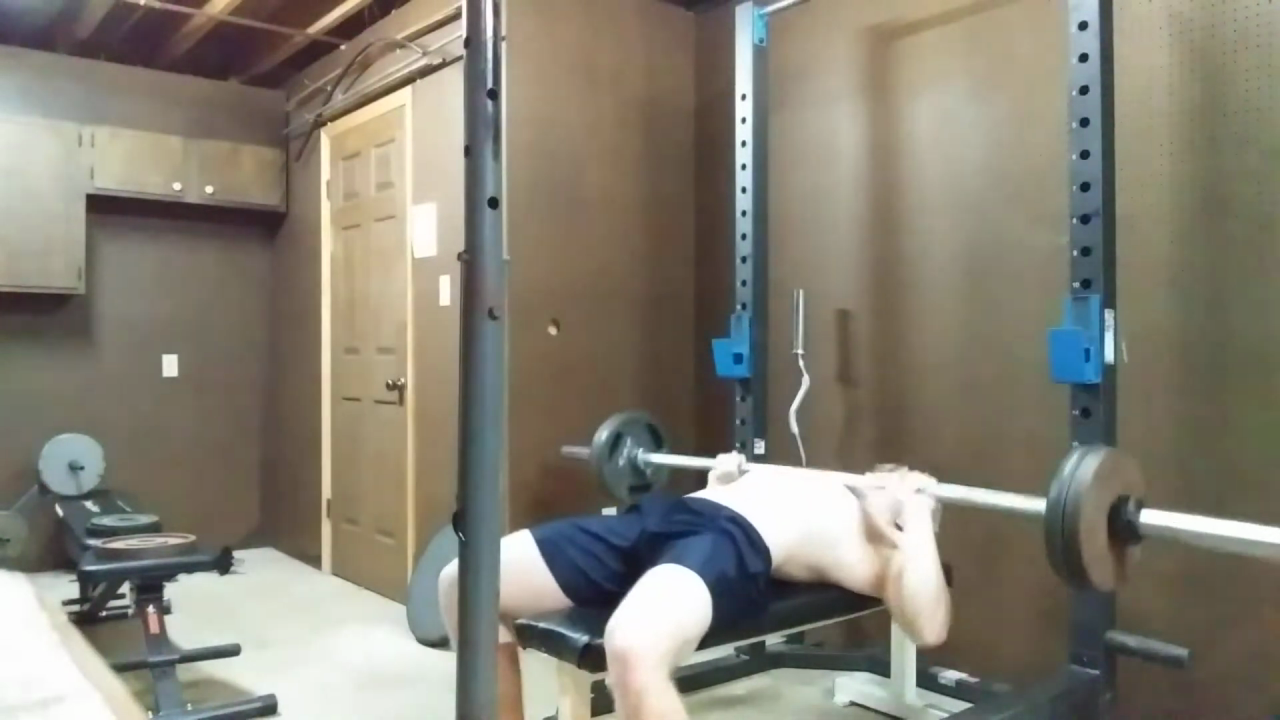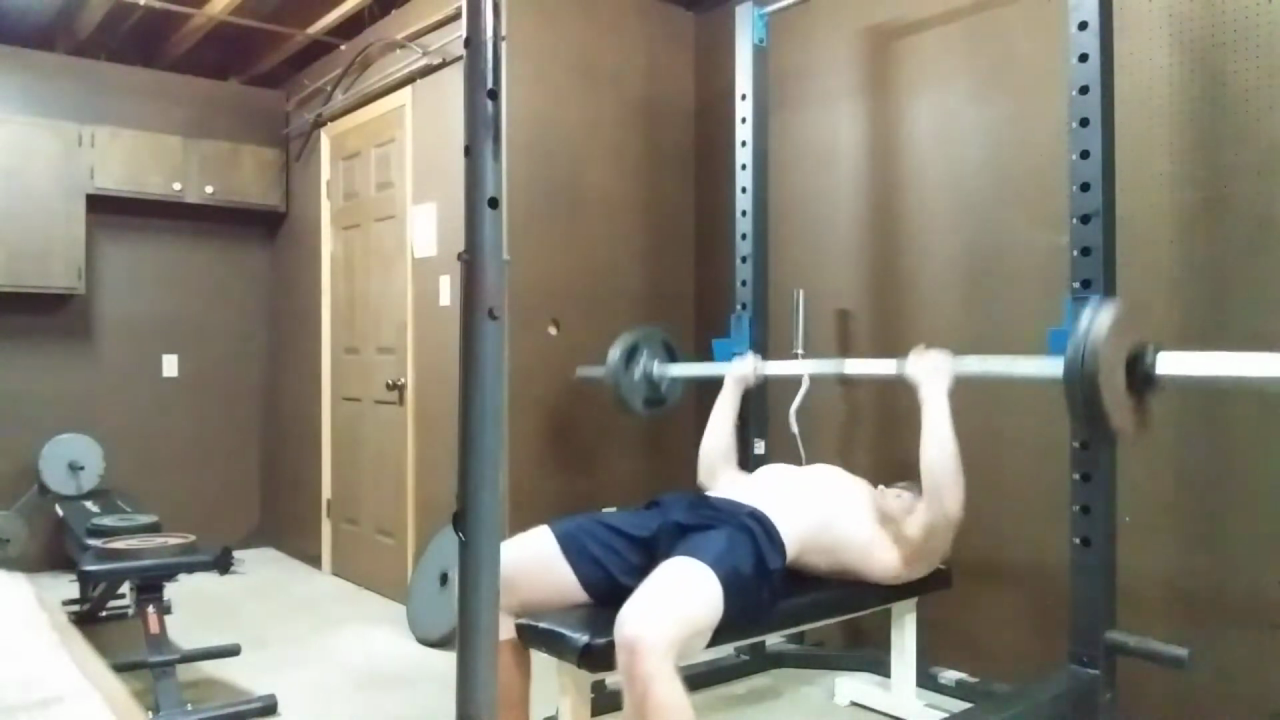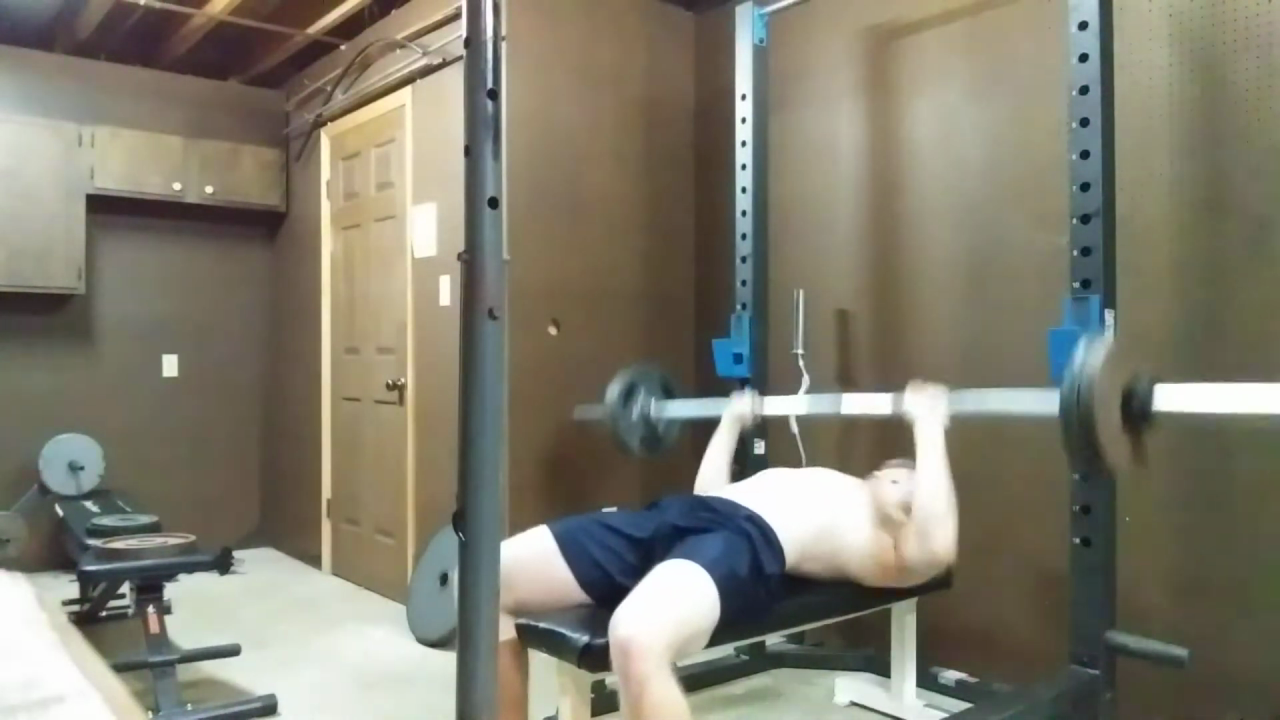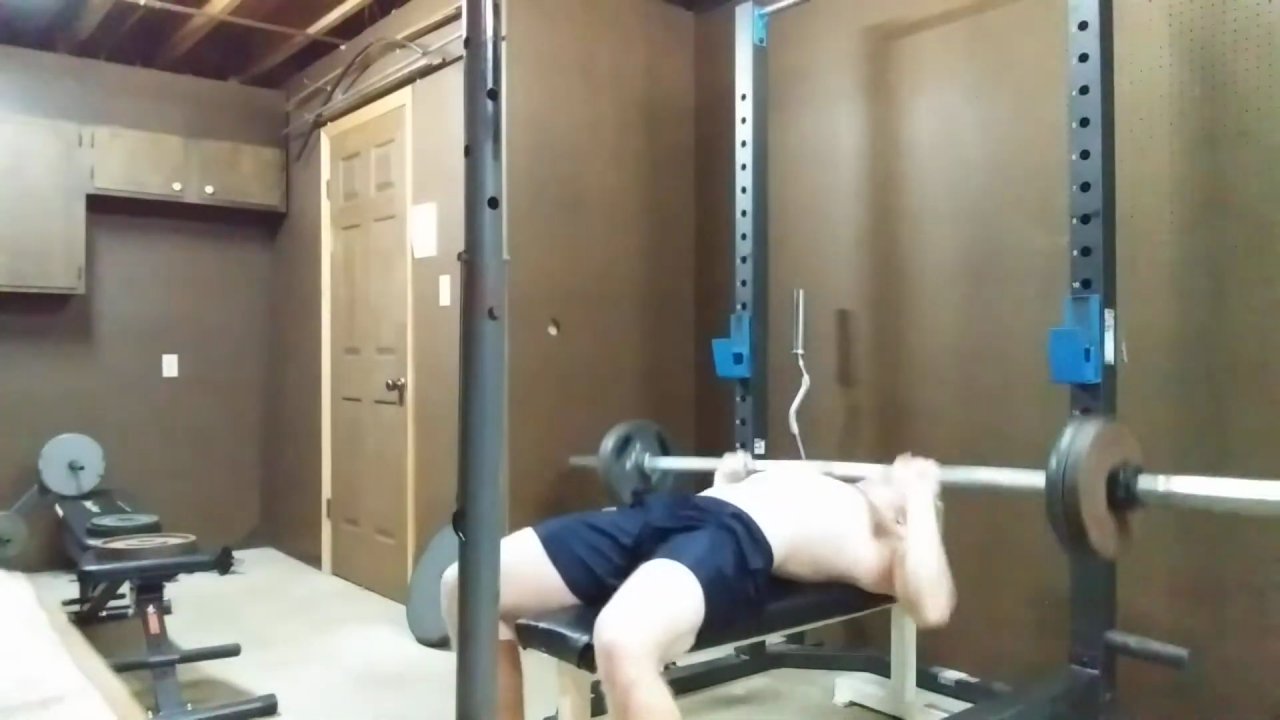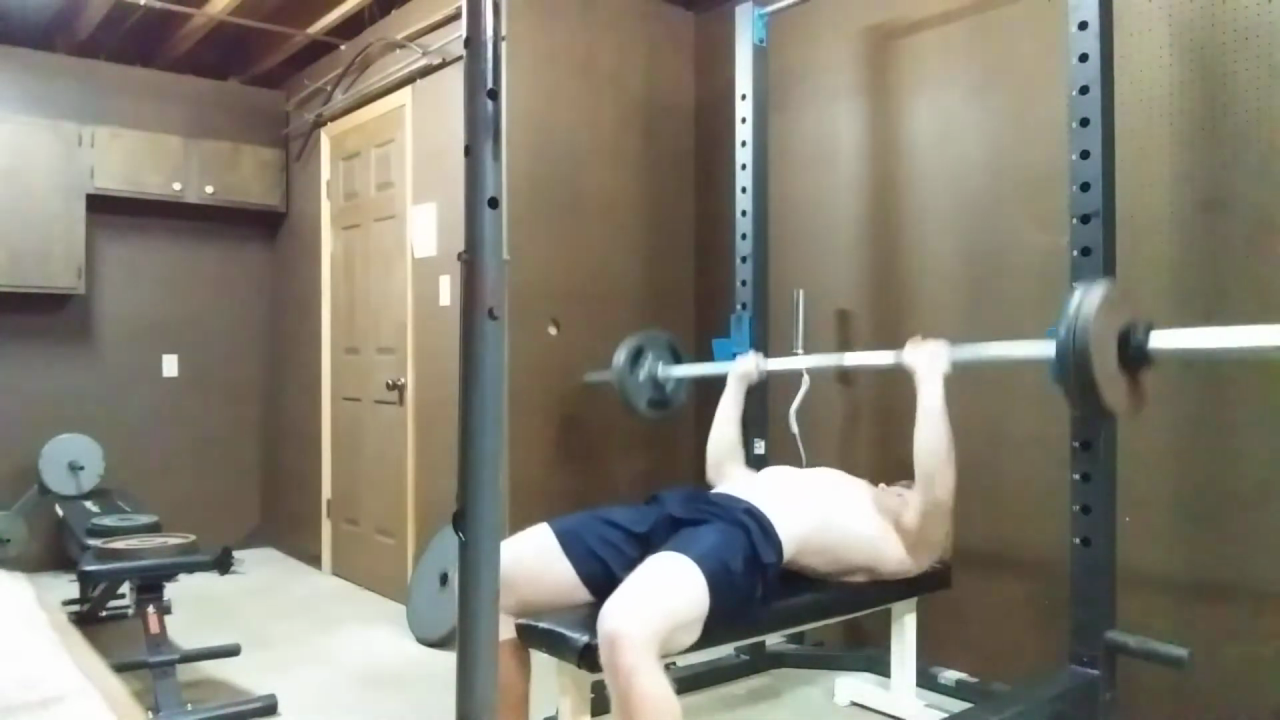
dt=0.3s
person 1, frame 1
left shoulder: (882, 556)
left elbow: (928, 627)
left wrist: (918, 511)
right wrist: (718, 481)
left knee: (633, 647)
right knee: (464, 582)
person 1, frame 2
left shoulder: (900, 554)
right shoulder: (820, 506)
left elbow: (946, 508)
right elbow: (714, 474)
left wrist: (933, 393)
right wrist: (734, 387)
left knee: (642, 638)
person 1, frame 3
left shoulder: (898, 555)
right shoulder: (827, 507)
left elbow: (937, 546)
left wrist: (929, 428)
right wrist: (731, 422)
left knee: (636, 639)
person 1, frame 4
left shoulder: (888, 553)
right shoulder: (836, 507)
left elbow: (933, 608)
left wrist: (920, 496)
right wrist: (725, 478)
left knee: (623, 643)
right knee: (466, 583)
person 1, frame 5
left shoulder: (903, 547)
right shoulder: (830, 509)
left elbow: (939, 491)
right elbow: (724, 468)
left wrist: (929, 379)
right wrist: (737, 384)
left knee: (623, 634)
